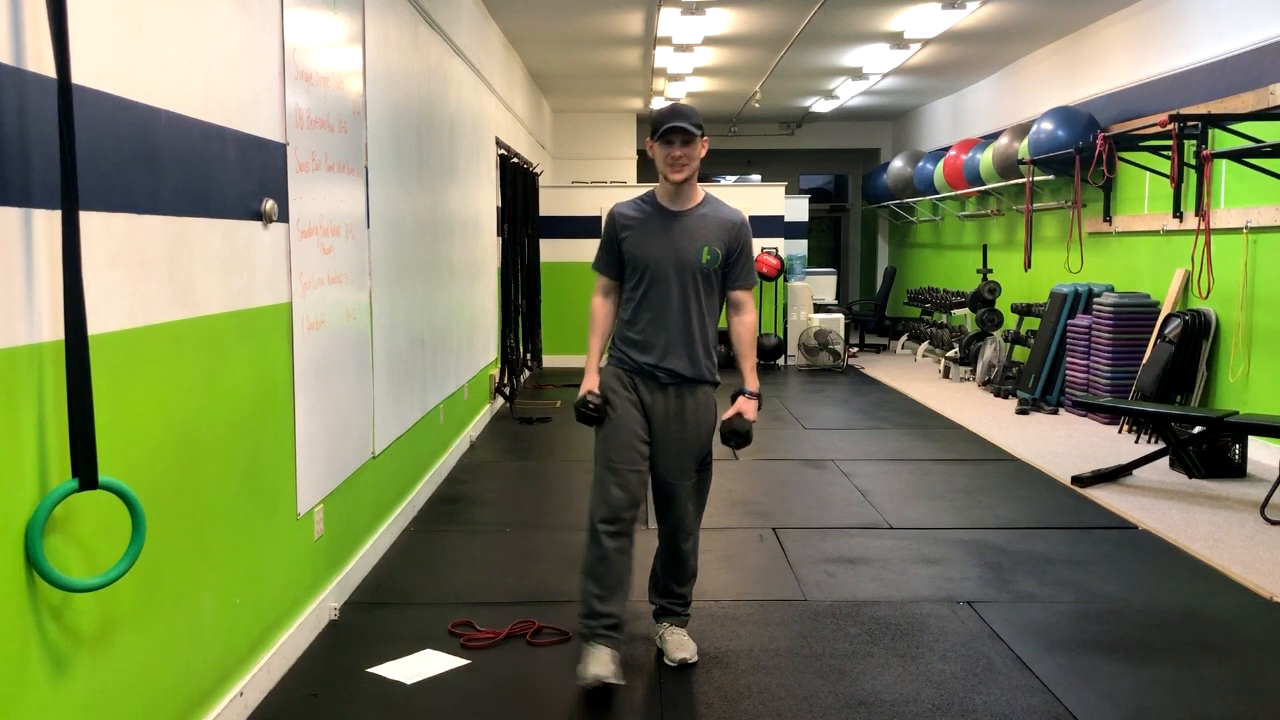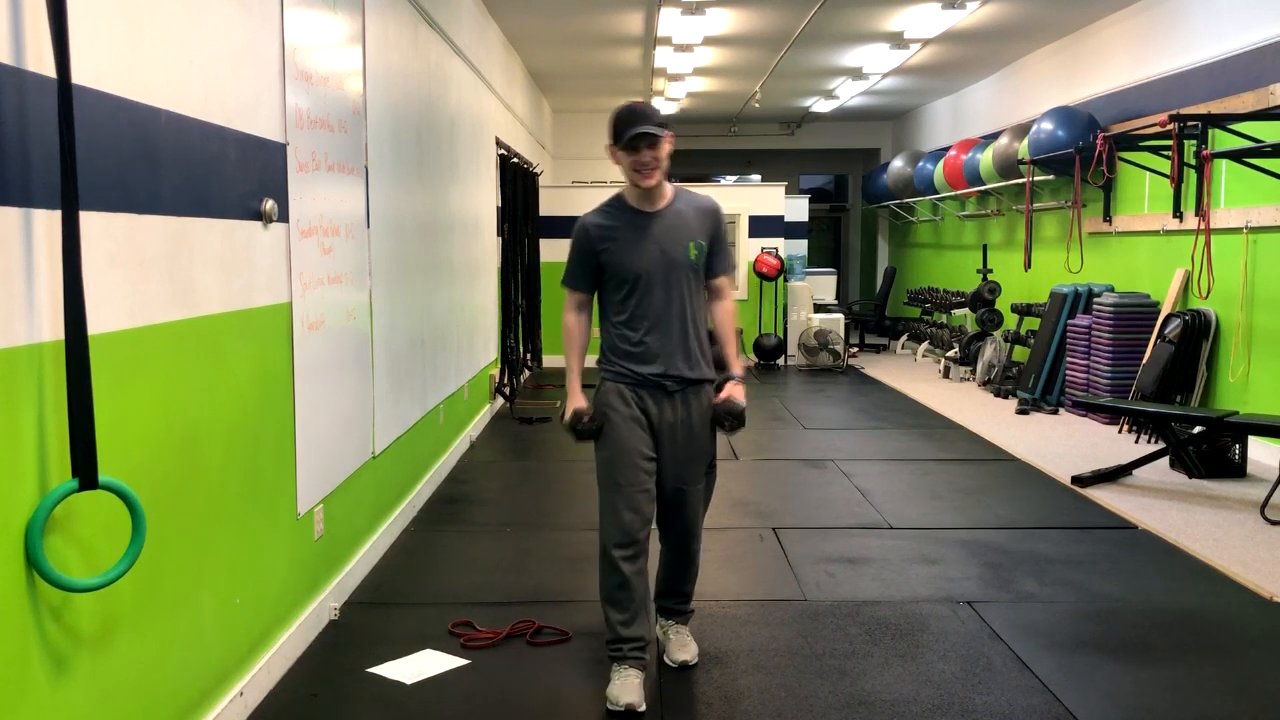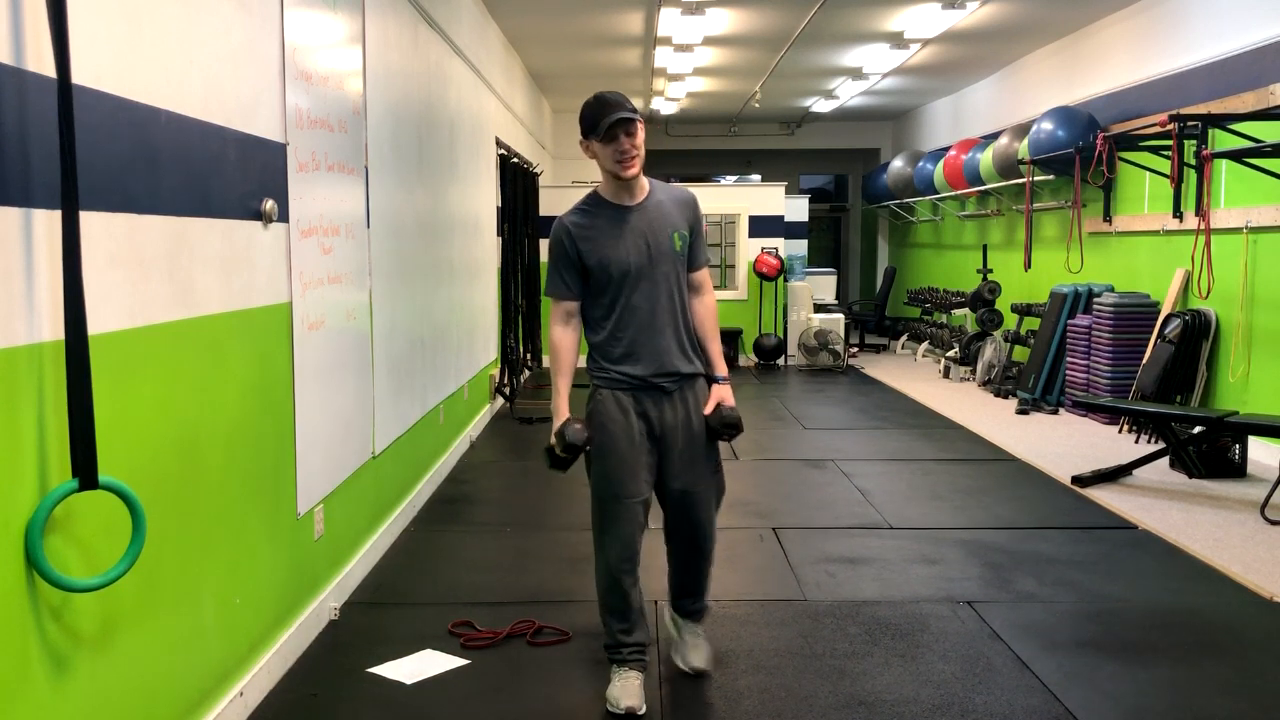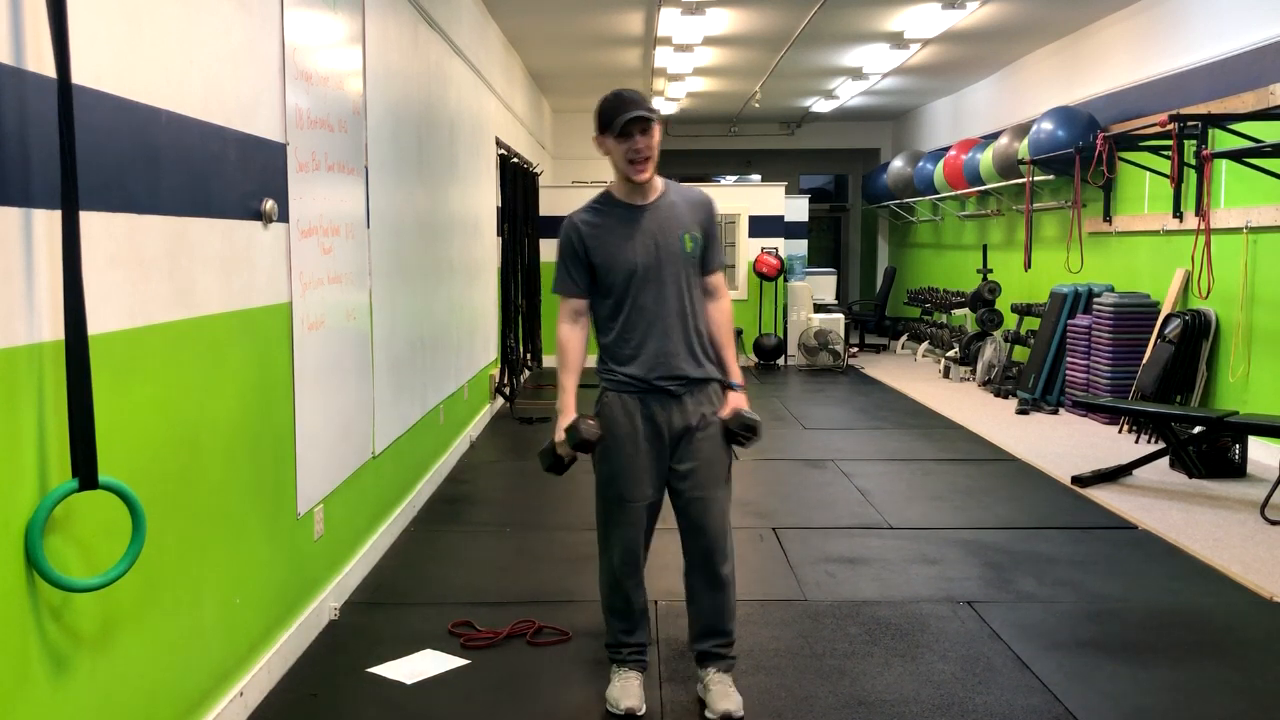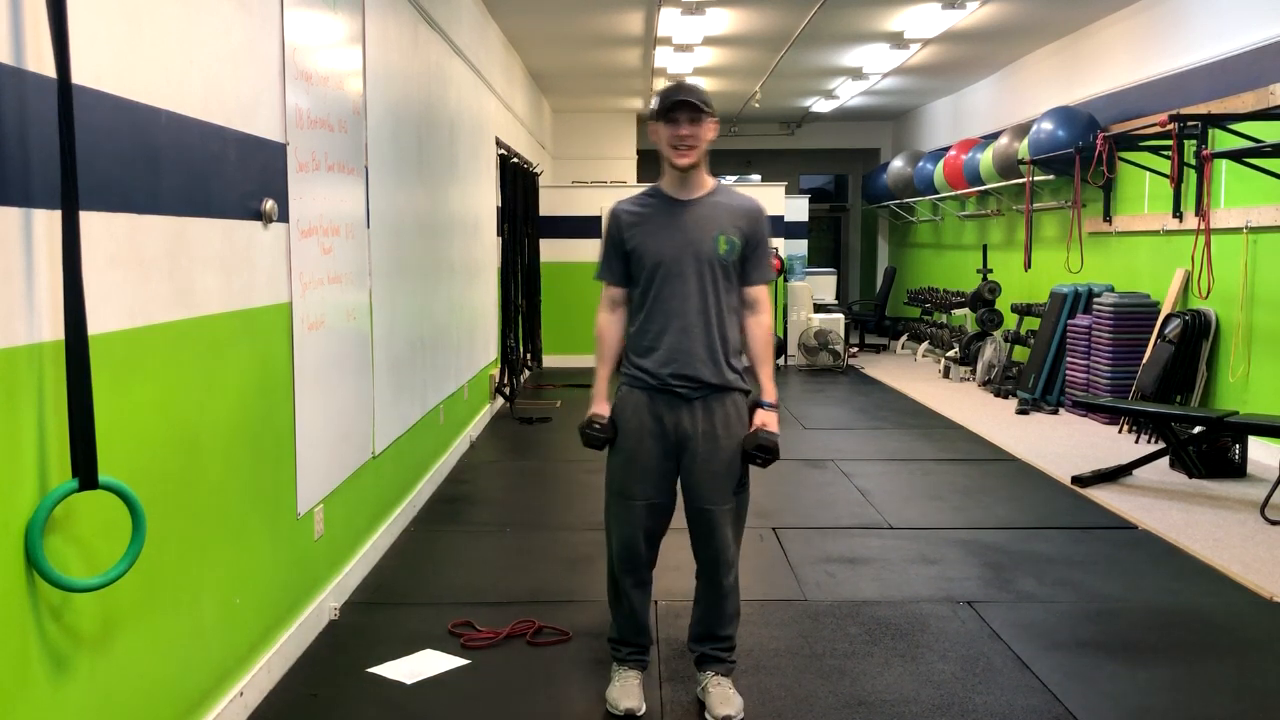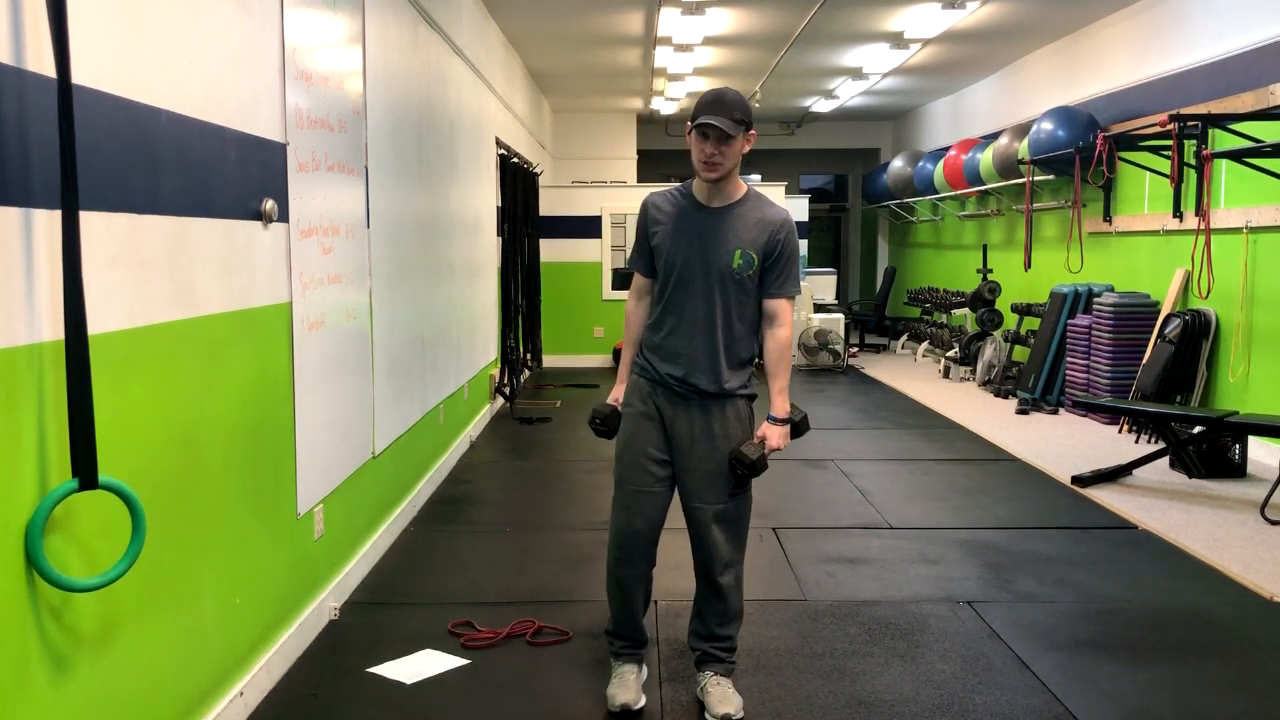
dt=0.4s
person 1, frame 1
left shoulder: (729, 225)
right shoulder: (624, 218)
left elbow: (741, 308)
right elbow: (606, 295)
left wrist: (750, 389)
right wrist: (592, 368)
left hip: (692, 389)
right hip: (626, 382)
left knee: (681, 518)
right knee: (612, 512)
left ankle: (671, 617)
right ankle: (601, 638)
person 1, frame 2
left shoulder: (703, 214)
right shoulder: (595, 227)
left elbow: (719, 294)
right elbow: (576, 306)
left wrist: (734, 373)
right wrist: (573, 387)
left hip: (691, 391)
right hip: (623, 393)
left knee: (684, 520)
right knee: (624, 530)
left ankle: (674, 617)
right ankle: (627, 656)
person 1, frame 3
left shoulder: (681, 205)
right shoulder: (574, 228)
left elbow: (700, 293)
right elbow: (565, 320)
left wrist: (720, 376)
right wrist: (560, 408)
left hip: (687, 390)
right hip: (617, 399)
left knee: (695, 519)
right knee: (620, 536)
left ankle: (689, 617)
right ankle: (627, 658)
person 1, frame 4
left shoulder: (696, 207)
right shoulder: (584, 227)
left elbow: (714, 297)
right elbow: (572, 318)
left wrist: (734, 383)
right wrist: (566, 410)
left hip: (699, 396)
right hip: (626, 403)
left knee: (711, 538)
right knee: (624, 541)
left ankle: (715, 665)
right ankle: (627, 660)
person 1, frame 5
left shoulder: (744, 214)
right shoulder: (627, 216)
left elbow: (756, 310)
right elbow: (613, 309)
left wrist: (767, 399)
right wrist: (601, 394)
left hip: (720, 403)
right hip: (643, 401)
left knee: (718, 546)
right knee: (632, 541)
left ankle: (714, 666)
right ankle: (629, 661)
person 1, frame 6
left shoulder: (772, 226)
right shoulder: (658, 209)
left elbow: (777, 323)
right elbow: (642, 296)
left wrist: (778, 413)
right wrist: (623, 379)
left hip: (722, 406)
right hip: (651, 395)
left knee: (719, 547)
right knee: (631, 533)
left ankle: (714, 665)
right ankle: (627, 655)
